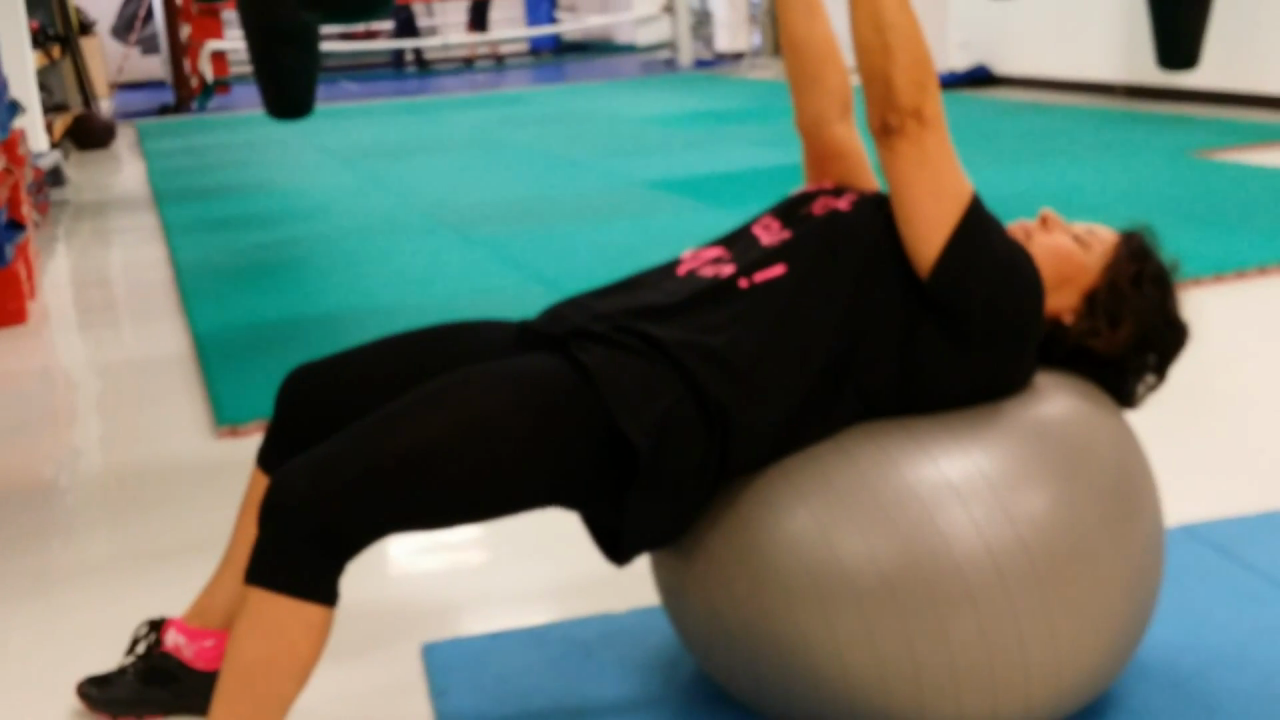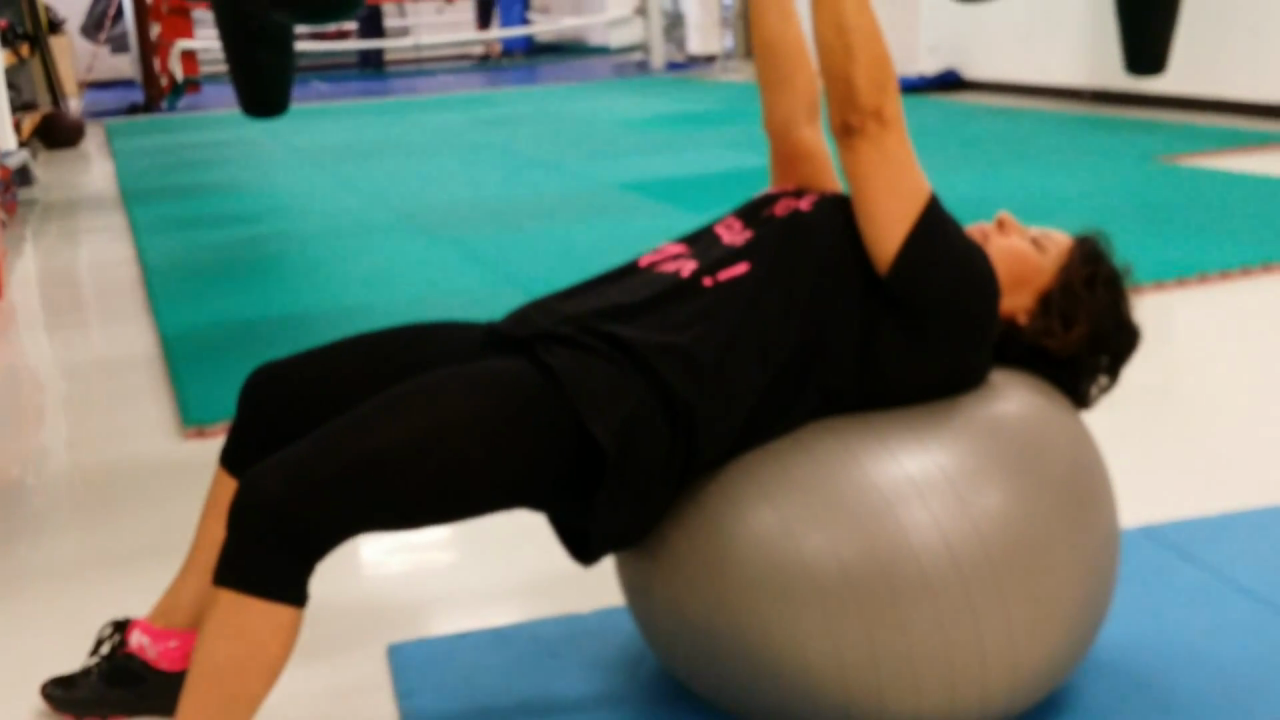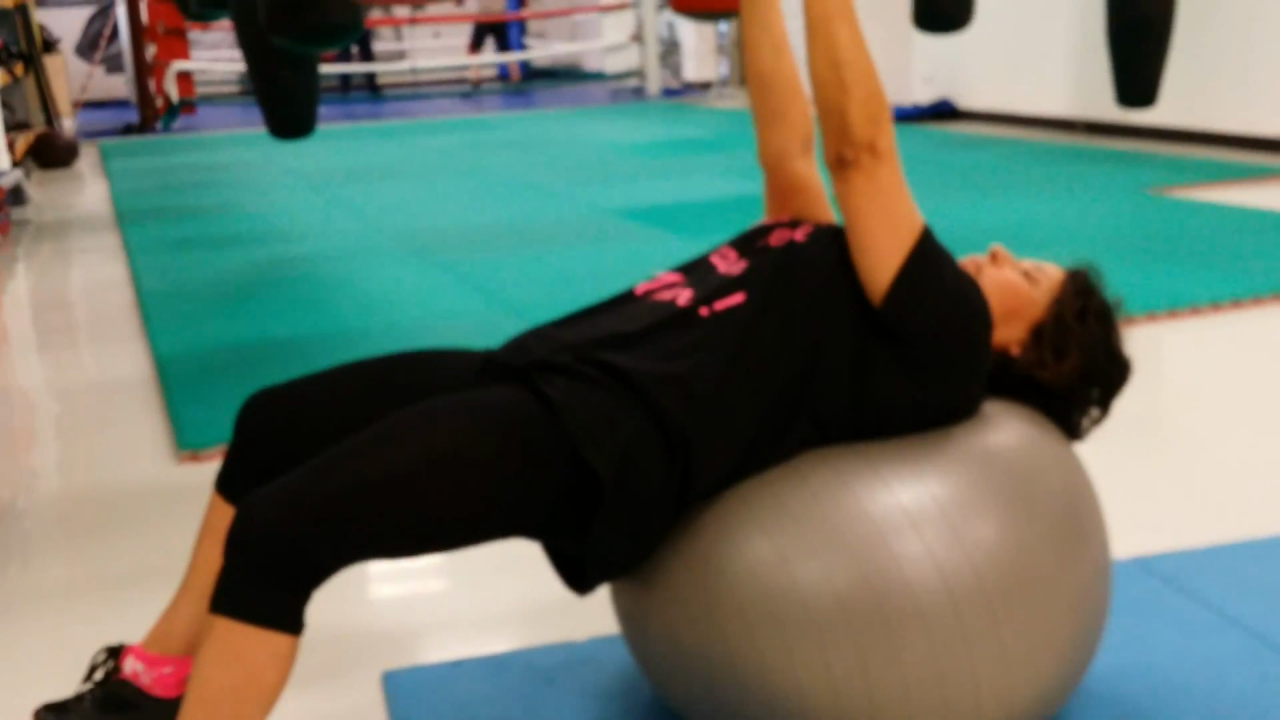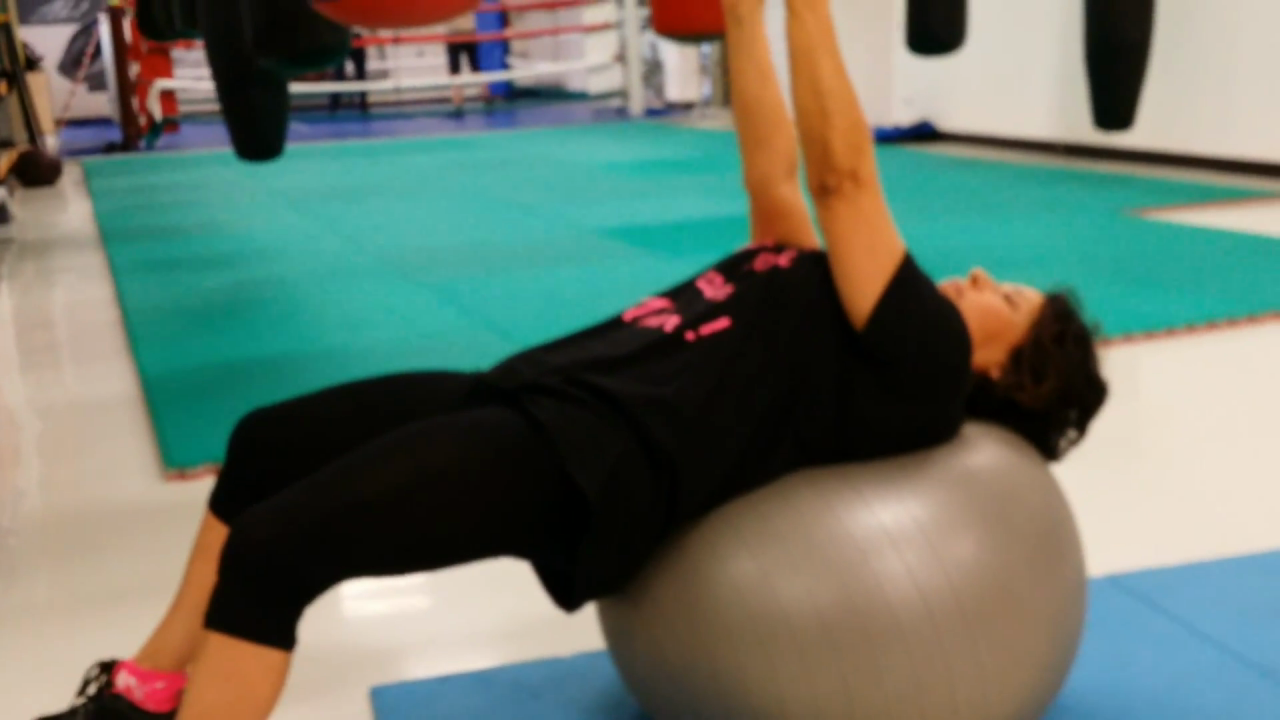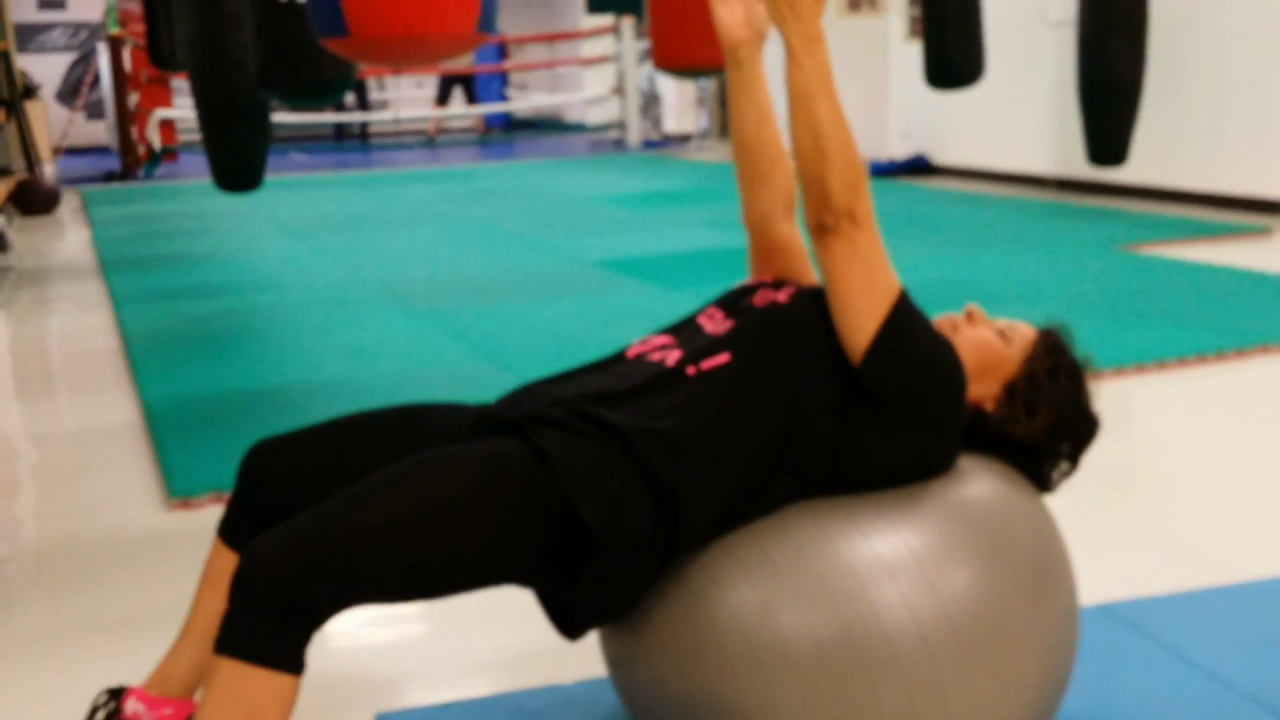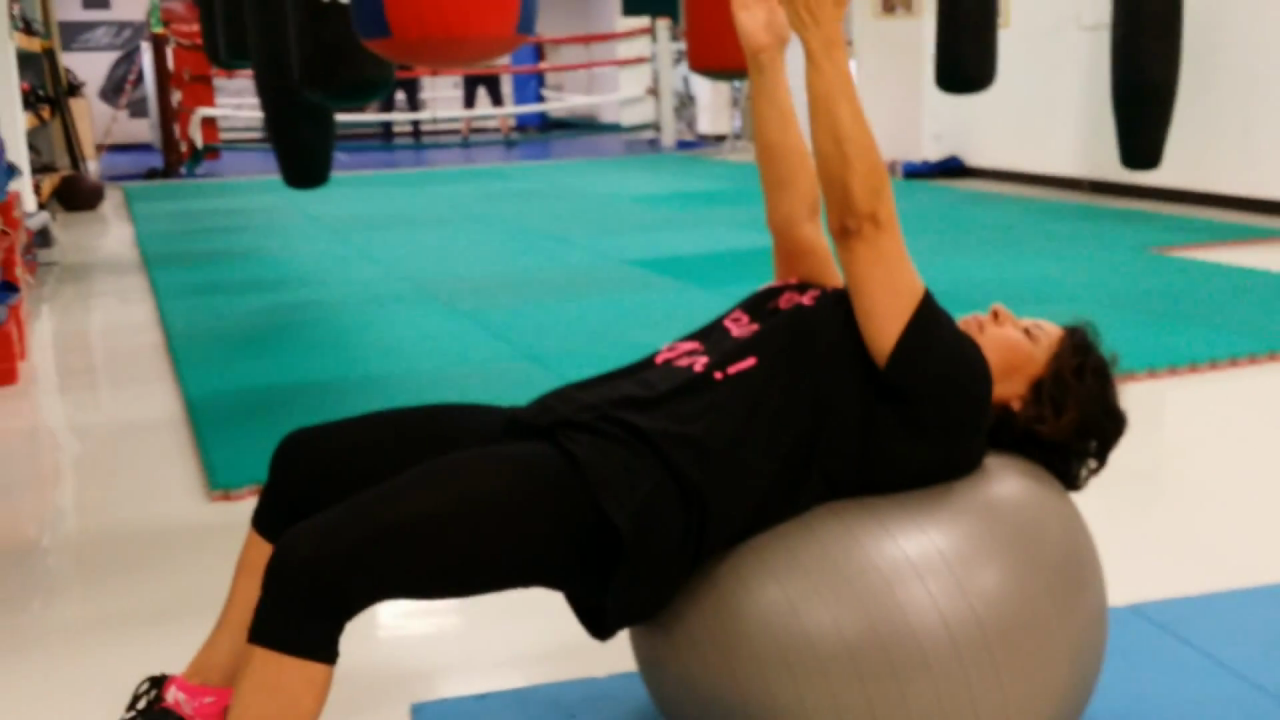
dt=0.7s
person 1, frame 1
left shoulder: (991, 314)
right shoulder: (905, 255)
left elbow: (907, 116)
right elbow: (826, 112)
left hip: (647, 409)
right hip: (589, 345)
left knee: (311, 503)
right knee: (310, 401)
person 1, frame 2
left shoulder: (949, 309)
right shoulder: (876, 257)
left elbow: (866, 117)
right elbow: (798, 114)
left hip: (607, 412)
right hip: (556, 345)
left knee: (284, 505)
right knee: (274, 399)
person 1, frame 3
left shoulder: (942, 338)
right shoulder: (866, 288)
left elbow: (858, 150)
right elbow: (790, 149)
left hip: (604, 440)
right hip: (551, 376)
left knee: (281, 532)
right knee: (269, 424)
person 1, frame 4
left shoulder: (924, 364)
right shoulder: (854, 314)
left elbow: (842, 178)
right elbow: (776, 178)
left hip: (589, 461)
right hip: (544, 397)
left knee: (275, 549)
right knee: (262, 444)
person 1, frame 5
left shoulder: (921, 398)
right shoulder: (842, 345)
left elbow: (839, 219)
right elbow: (772, 217)
left hip: (595, 490)
right hip: (547, 432)
left knee: (285, 573)
right knee: (274, 472)
person 1, frame 6
left shoulder: (946, 400)
right shoulder: (864, 342)
left elbow: (863, 224)
right elbow: (797, 219)
left hip: (619, 496)
right hip: (574, 434)
left knee: (314, 566)
right knee: (306, 463)
